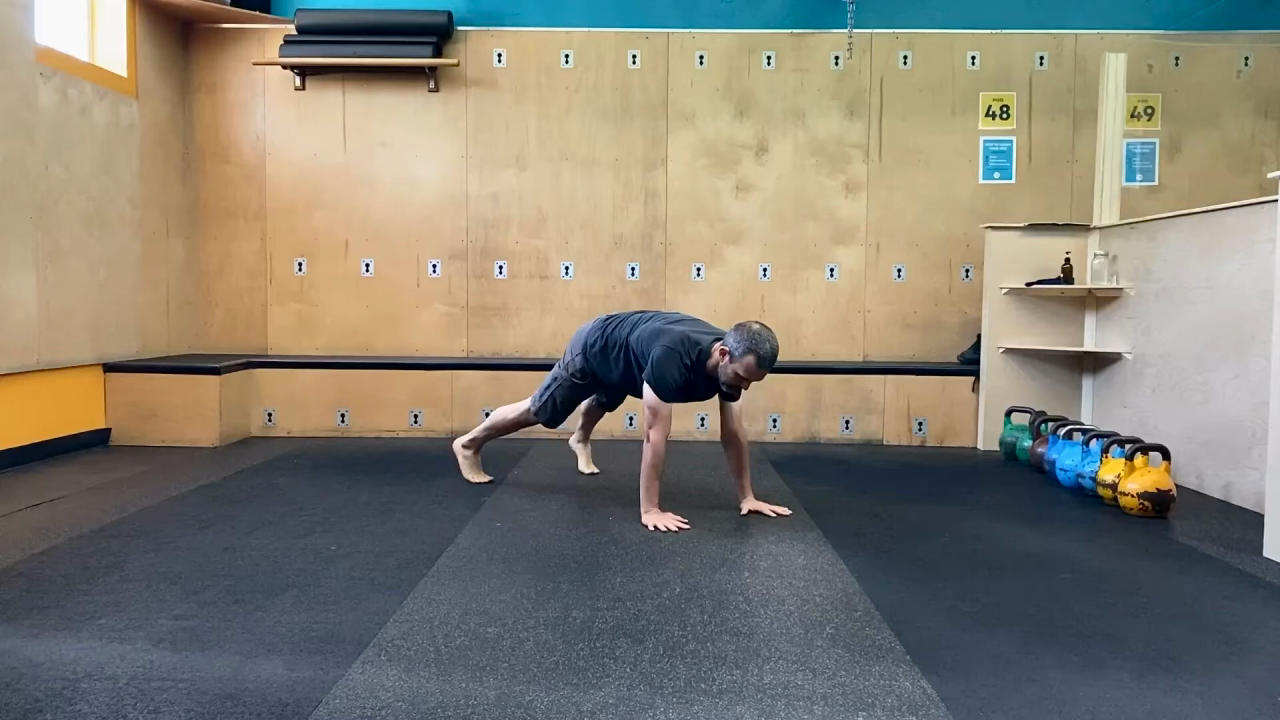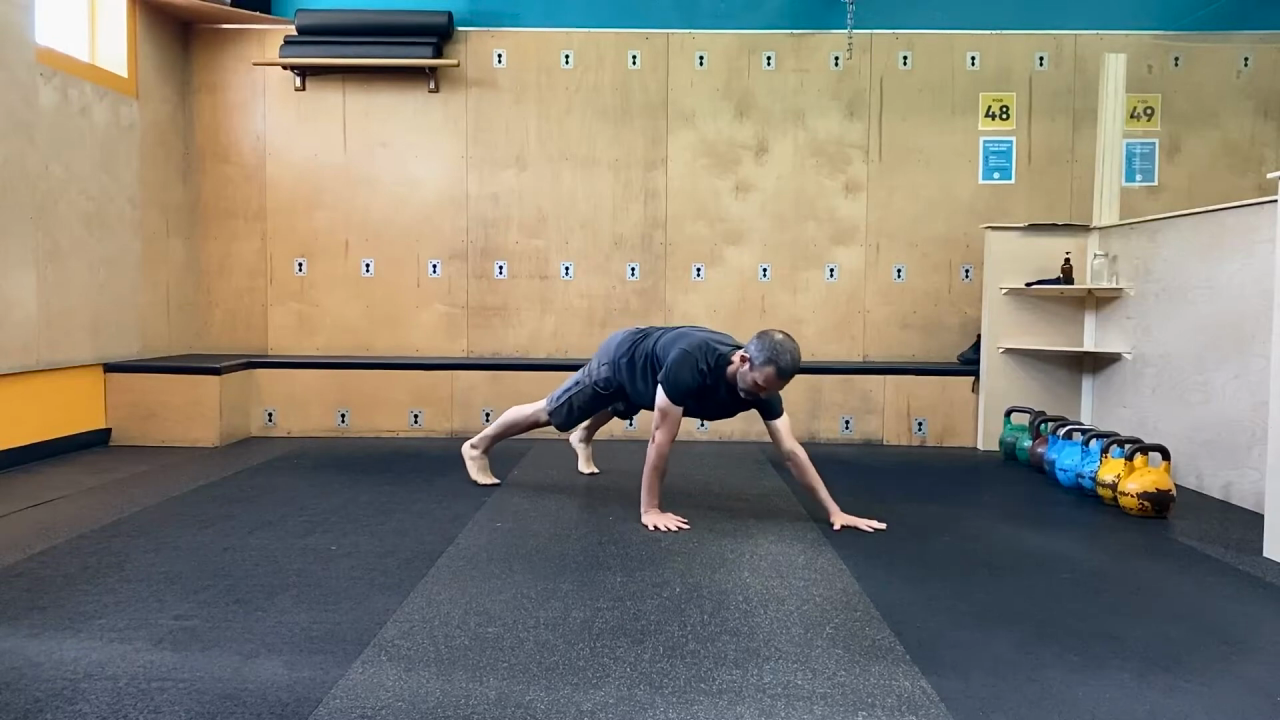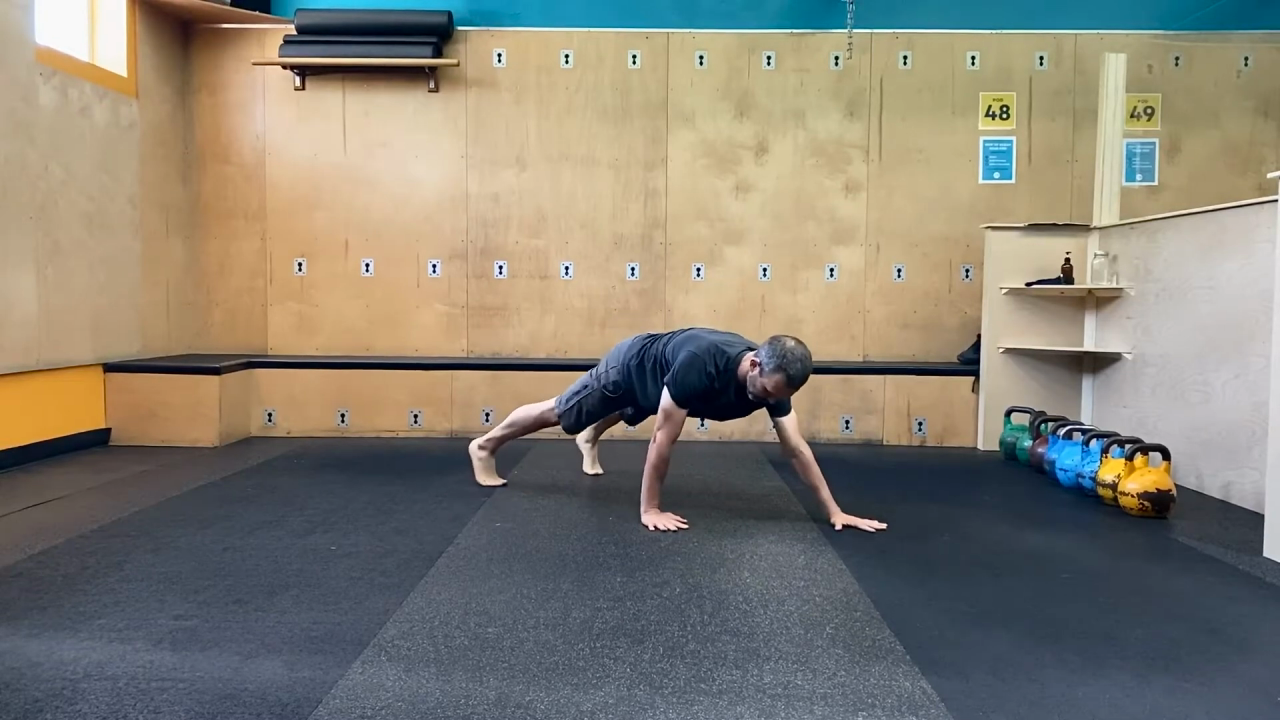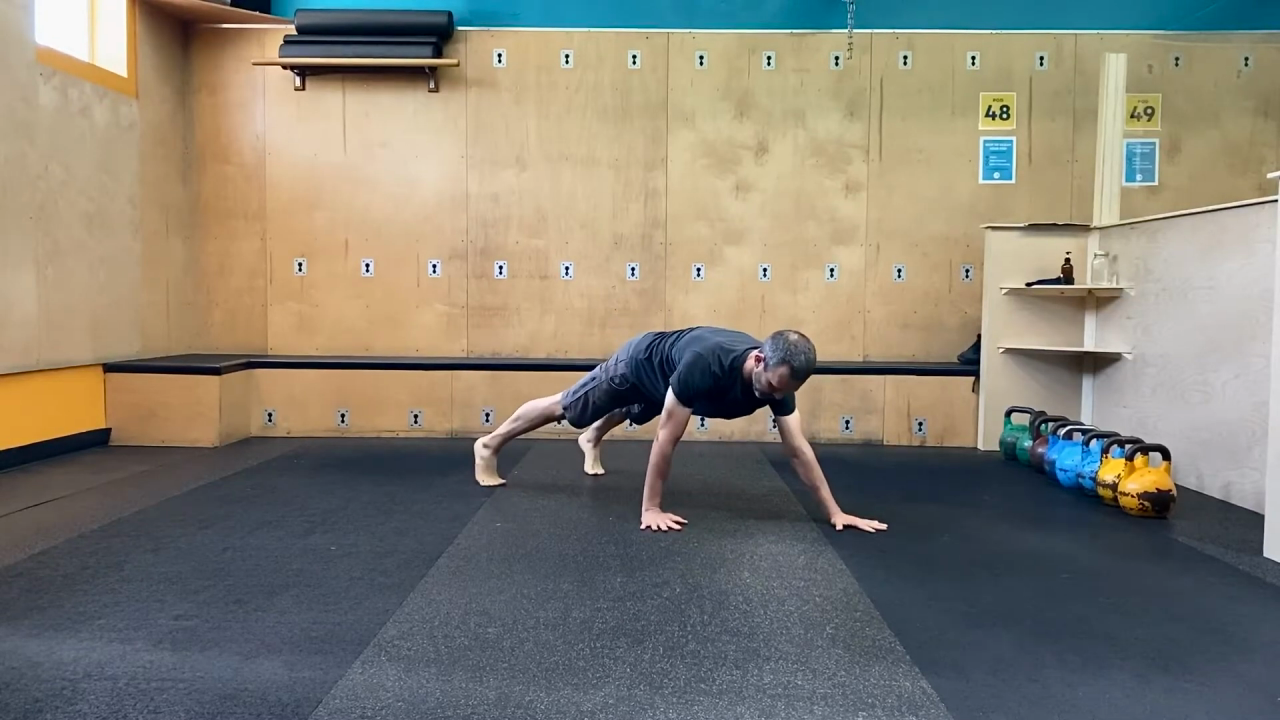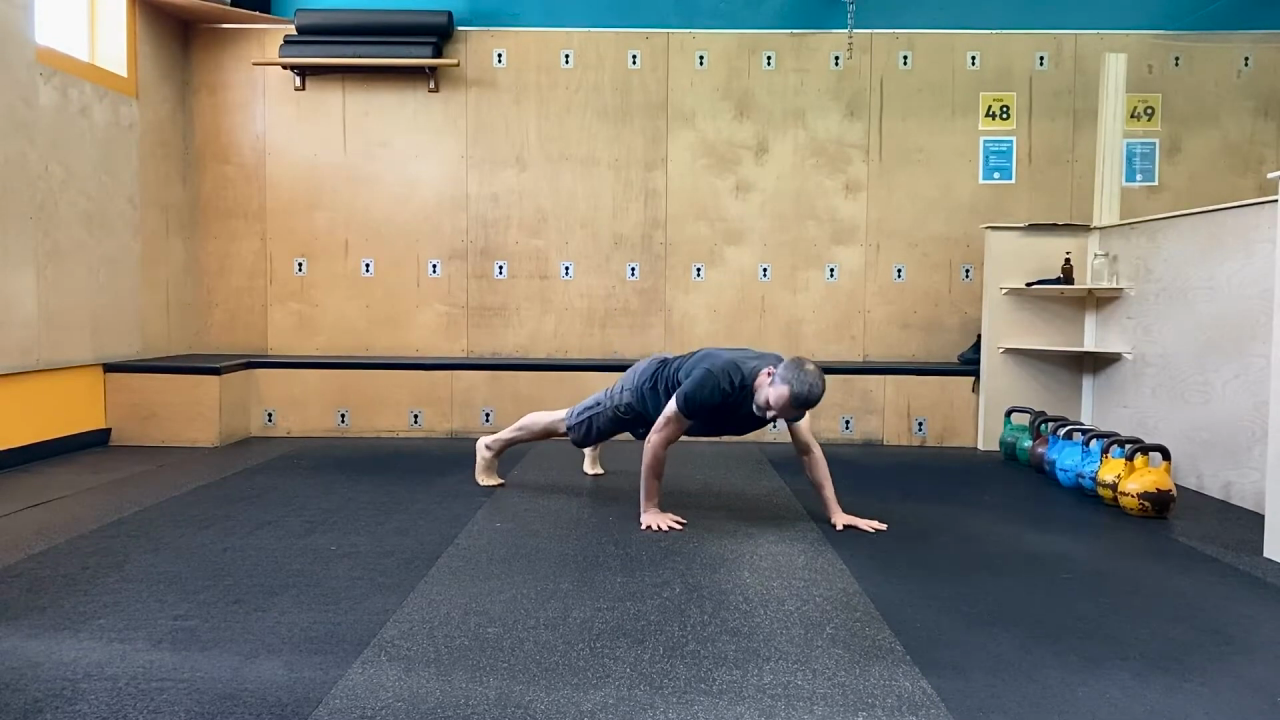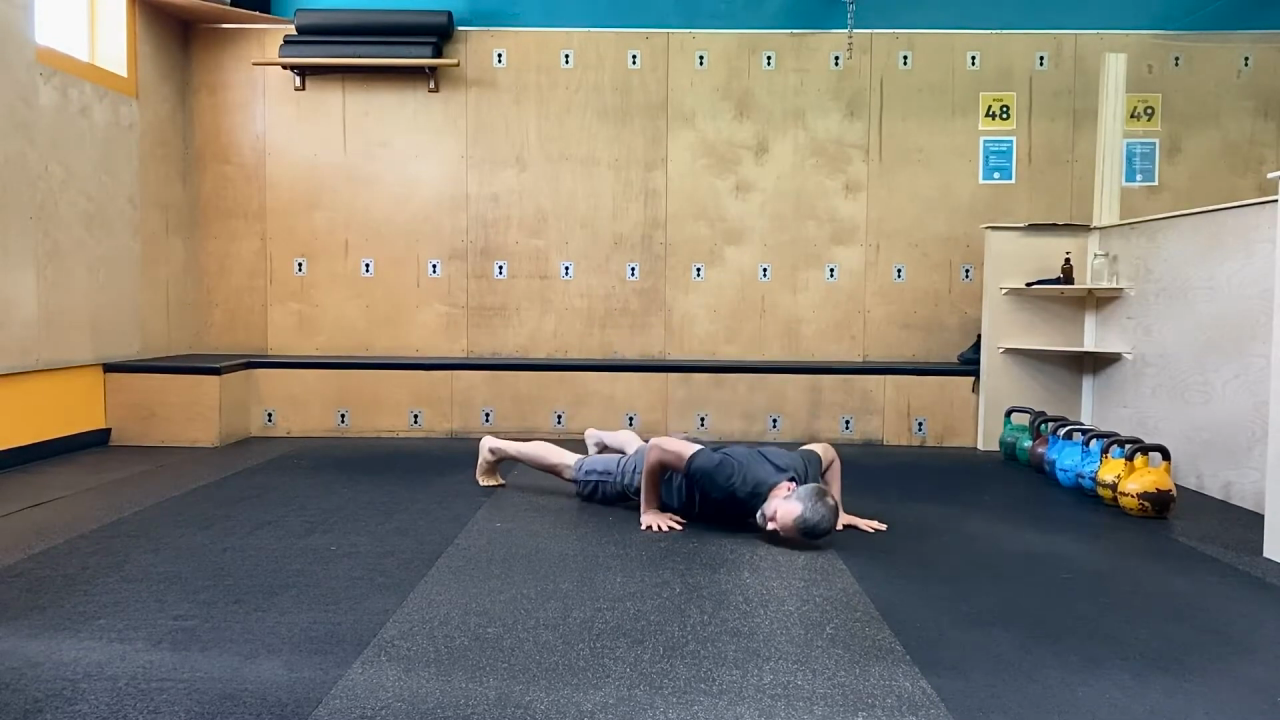
dt=0.7s
person 1, frame 1
left shoulder: (733, 361)
right shoulder: (673, 356)
left elbow: (733, 433)
right elbow: (656, 435)
left wrist: (746, 496)
right wrist: (650, 510)
left hip: (621, 358)
right hip: (594, 347)
left knee: (604, 401)
right knee: (536, 412)
left ankle: (581, 440)
right ankle: (469, 445)
person 1, frame 2
left shoulder: (762, 379)
right shoulder: (690, 362)
left elbow: (790, 449)
right elbow: (662, 439)
left wrist: (835, 510)
right wrist: (650, 510)
left hip: (640, 376)
right hip: (620, 358)
left knee: (617, 407)
right knee: (549, 413)
left ankle: (583, 439)
right ankle: (477, 446)
person 1, frame 3
left shoulder: (771, 380)
right shoulder: (700, 364)
left elbow: (796, 447)
right elbow: (663, 439)
left wrist: (834, 510)
right wrist: (650, 510)
left hip: (652, 386)
right hip: (630, 366)
left knee: (623, 414)
right knee: (557, 413)
left ankle: (589, 439)
right ankle: (485, 447)
person 1, frame 4
left shoulder: (778, 377)
right shoulder: (706, 364)
left elbow: (797, 448)
right elbow: (666, 439)
left wrist: (834, 511)
right wrist: (650, 510)
left hip: (659, 384)
right hip: (639, 363)
left knee: (629, 412)
right knee: (565, 407)
left ankle: (593, 438)
right ankle: (489, 446)
person 1, frame 5
left shoulder: (786, 391)
right shoulder: (717, 381)
left elbow: (807, 448)
right elbow: (657, 440)
left wrist: (835, 511)
right wrist: (649, 510)
left hip: (674, 392)
right hip: (646, 389)
right knee: (566, 424)
left ankle: (592, 451)
right ankle: (492, 445)
person 1, frame 6
left shoulder: (804, 467)
right shoulder: (737, 480)
left elbow: (828, 451)
right elbow: (659, 449)
left wrist: (837, 512)
right wrist: (648, 510)
left hip: (688, 457)
right hip: (658, 467)
left knee: (634, 446)
right knee: (572, 468)
left ankle: (598, 437)
right ankle: (495, 448)
